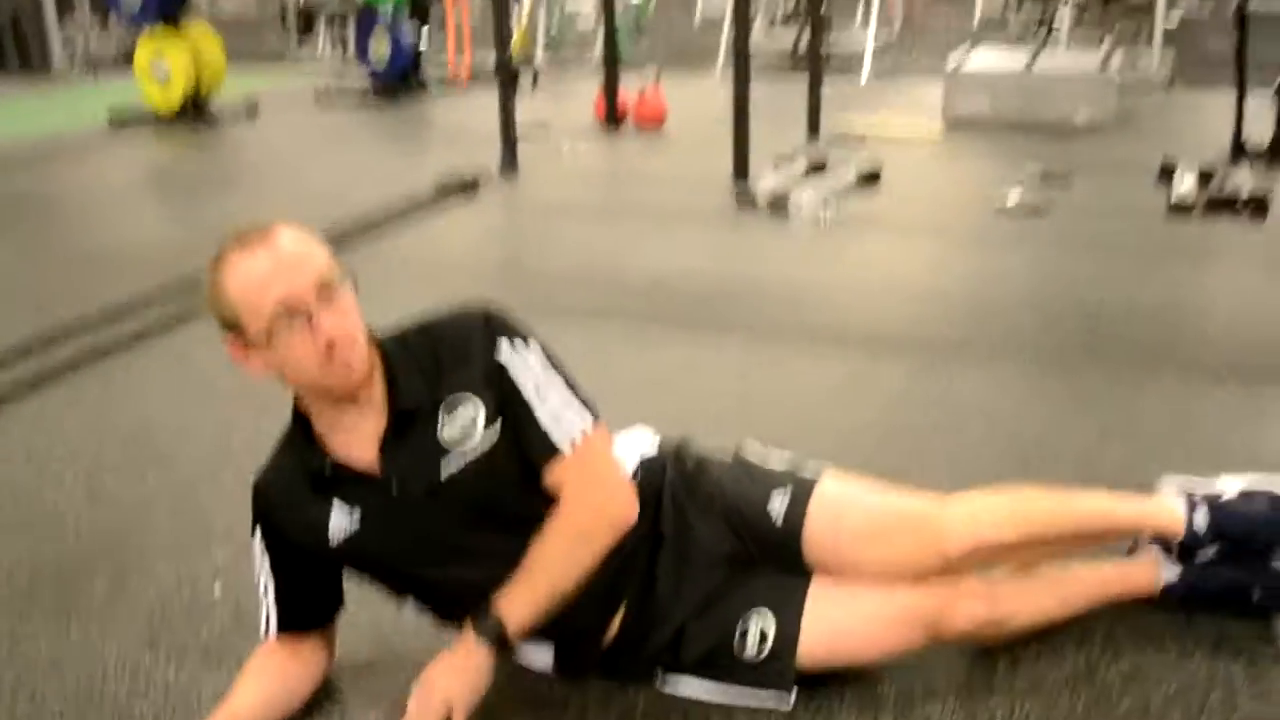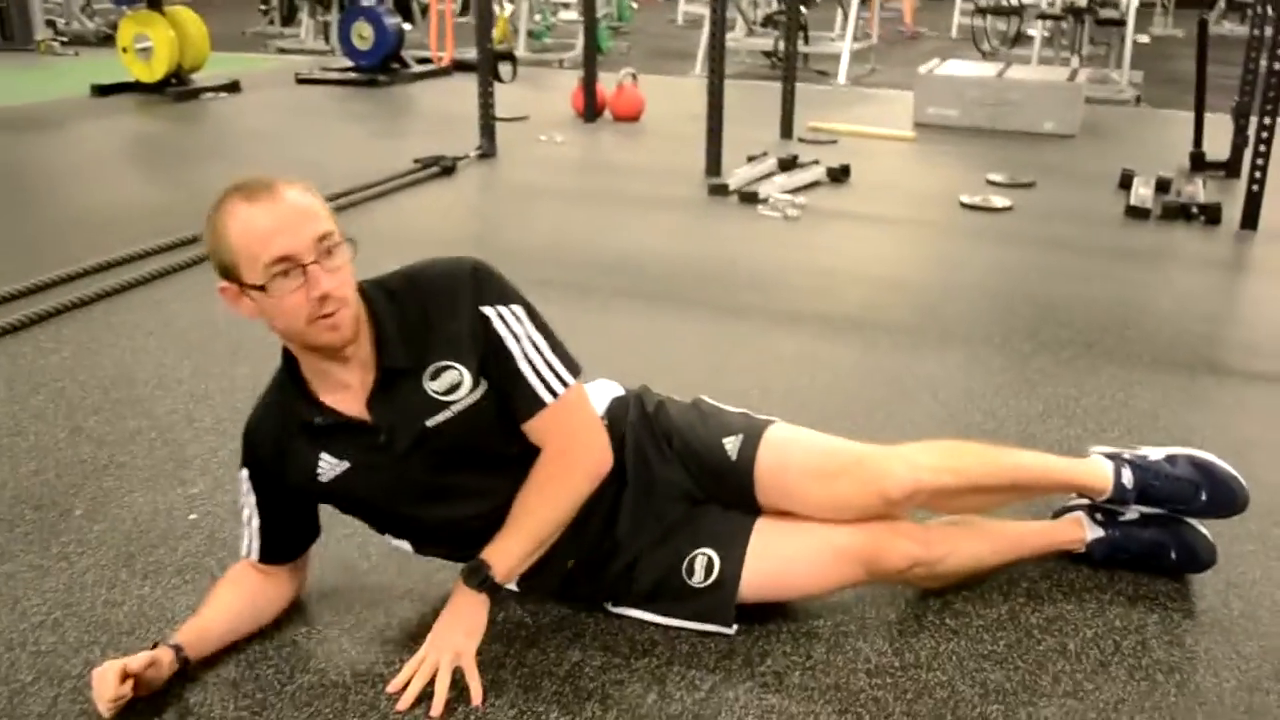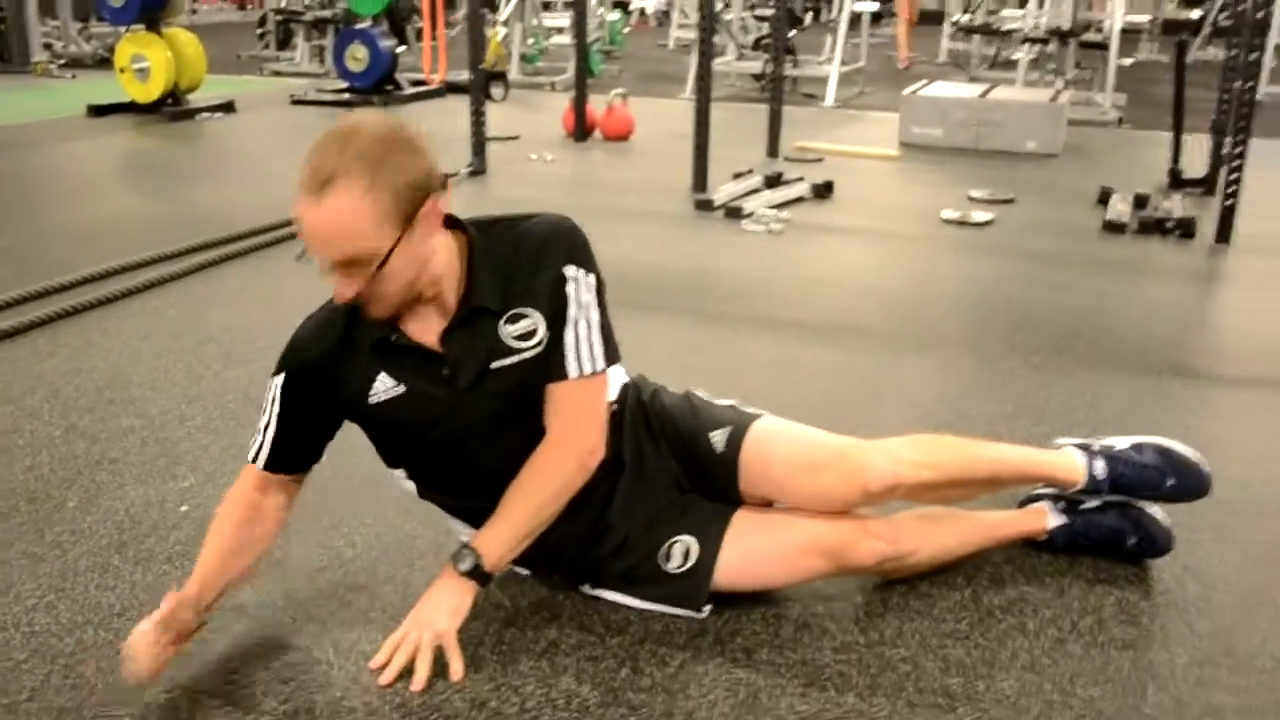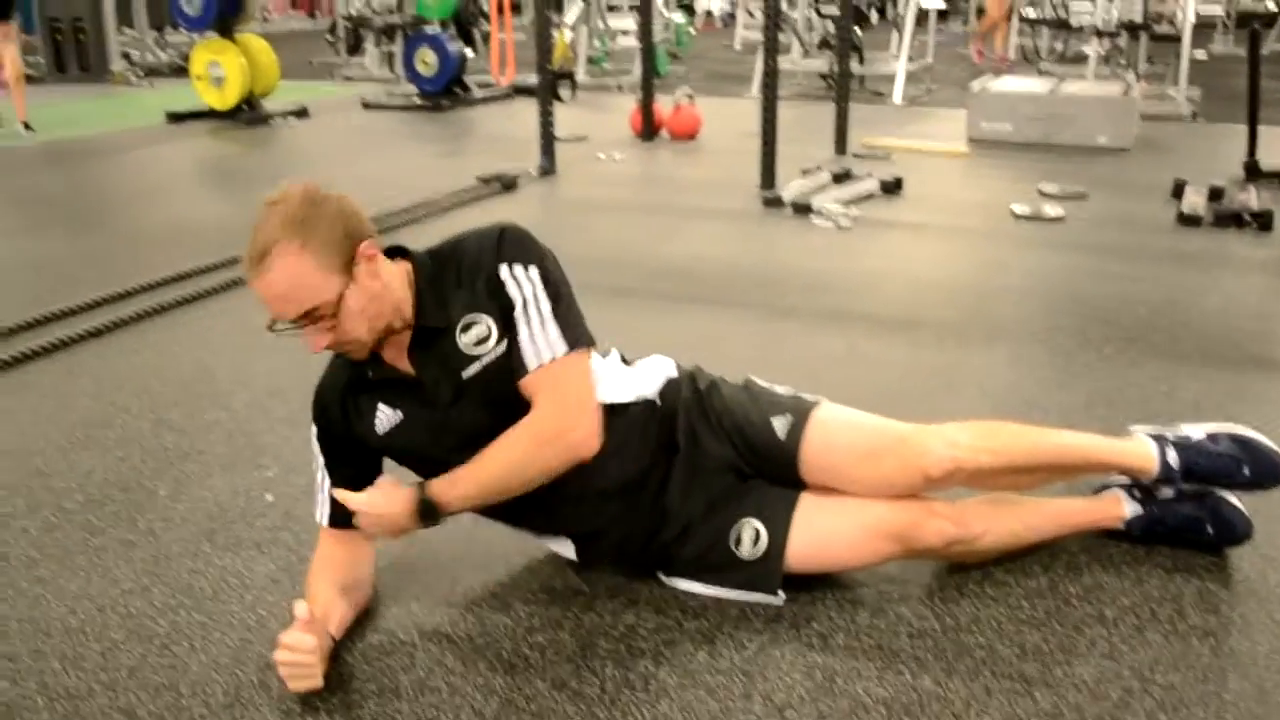
dt=0.7s
person 1, frame 1
left shoulder: (474, 348)
right shoulder: (291, 502)
left elbow: (605, 495)
left hip: (688, 507)
left knee: (937, 542)
right knee: (948, 612)
left ankle: (1185, 518)
right ankle: (1163, 574)
person 1, frame 2
left shoulder: (455, 295)
right shoulder: (281, 444)
left elbow: (579, 447)
right elbow: (272, 570)
left wrist: (473, 594)
left hip: (649, 449)
right hip: (607, 563)
left knee: (881, 482)
right knee: (882, 555)
left ankle: (1108, 473)
right ankle: (1090, 538)
person 1, frame 3
left shoulder: (543, 252)
right shoulder: (326, 357)
left elbow: (579, 437)
right elbow: (266, 487)
left wrist: (461, 575)
right wrist: (182, 612)
left hip: (647, 436)
right hip: (594, 542)
left knee: (860, 479)
right knee: (852, 549)
left ankle: (1075, 467)
right ankle: (1049, 526)
person 1, frame 4
left shoulder: (494, 262)
right shoulder: (347, 407)
left elbow: (571, 428)
right elbow: (347, 534)
left wrist: (422, 502)
right wrist: (317, 628)
left hip: (690, 424)
right hip: (664, 531)
left knee: (923, 461)
right knee: (919, 532)
left ankle: (1150, 456)
right ankle: (1125, 515)
